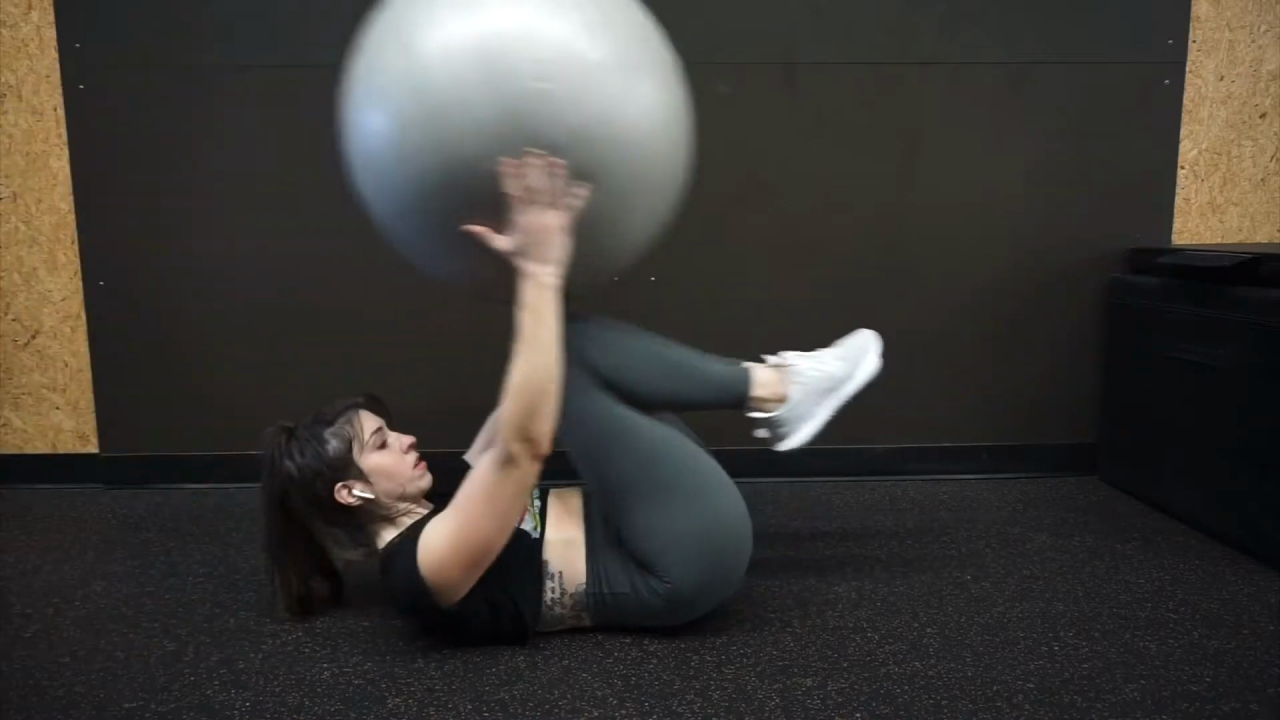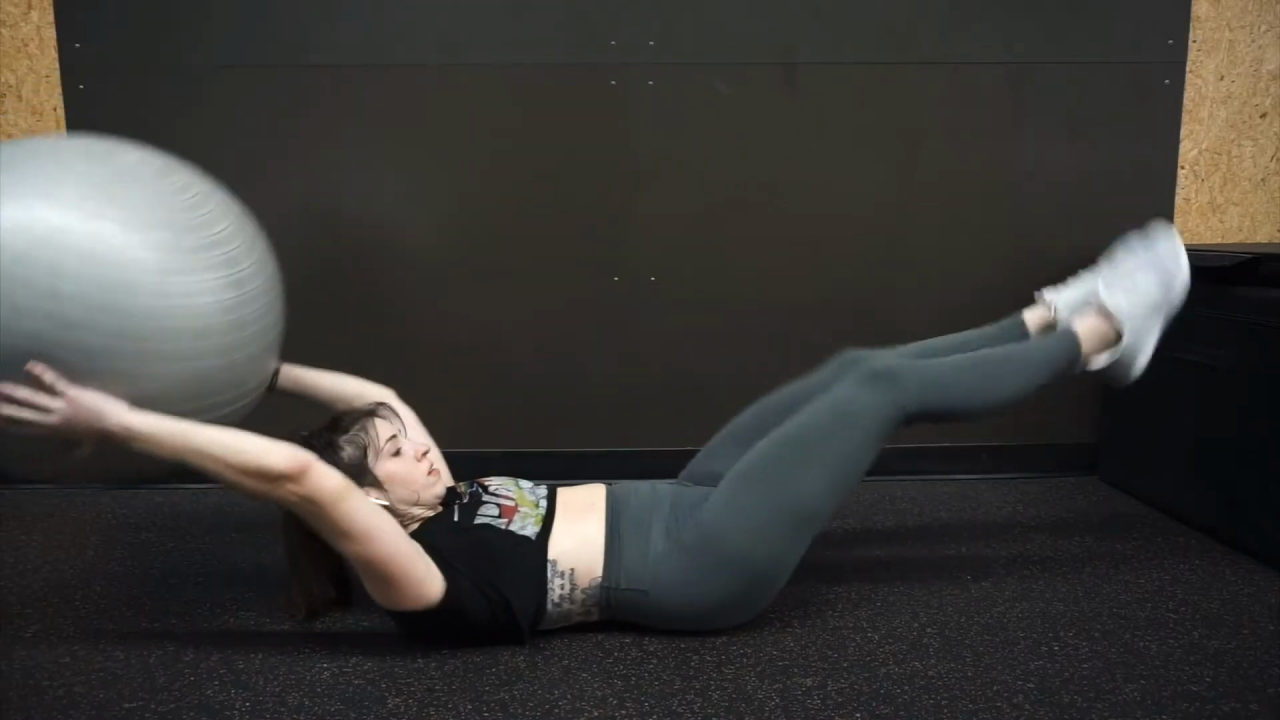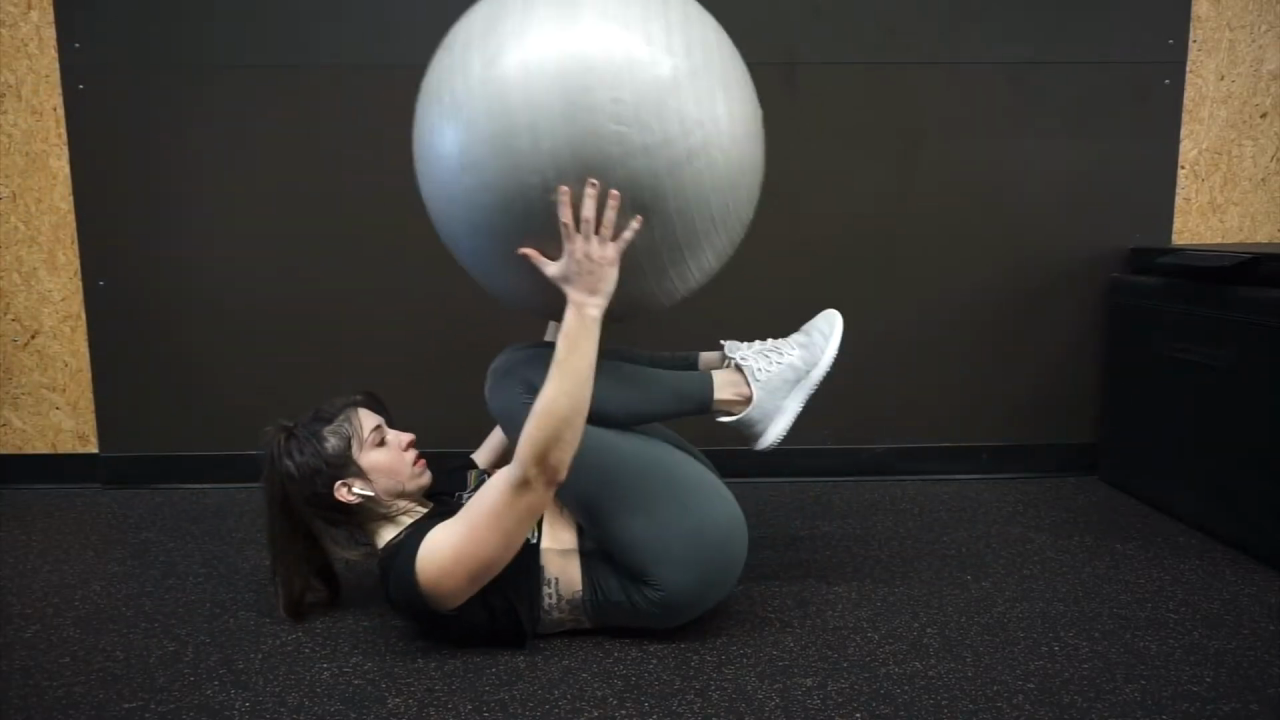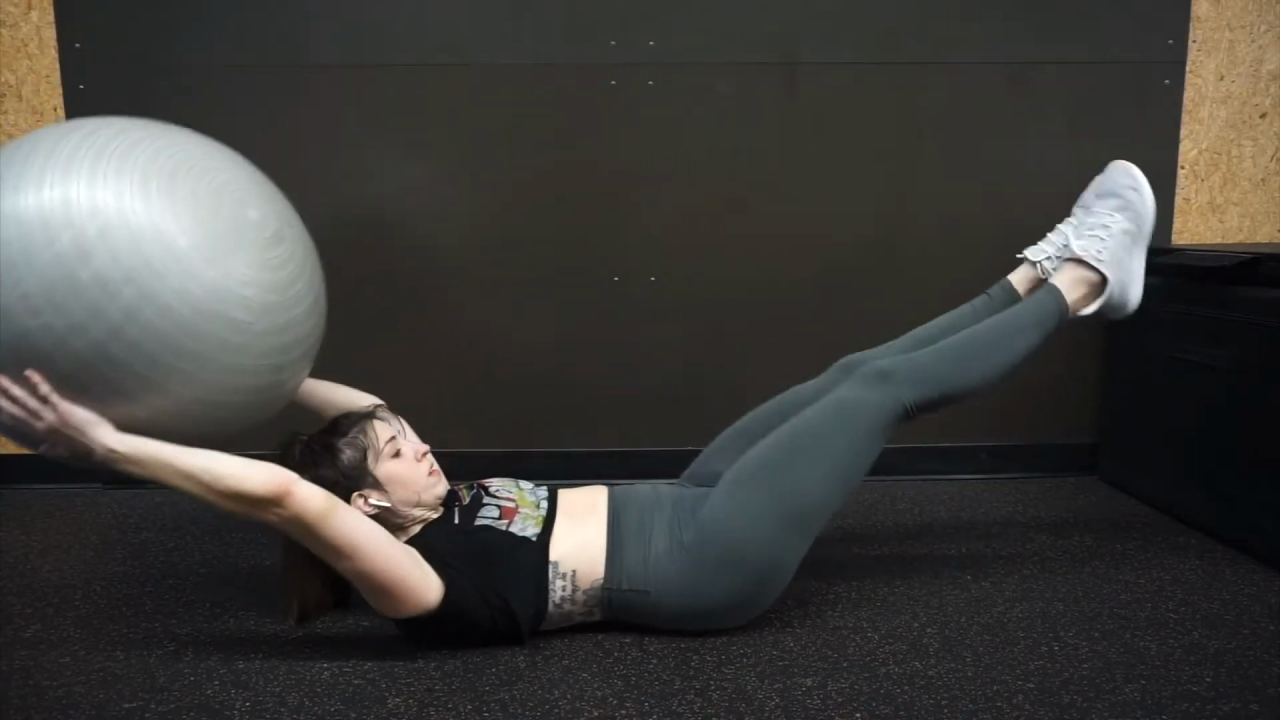
dt=1s
person 1, frame 1
left shoulder: (424, 512)
right shoulder: (426, 565)
left elbow: (515, 407)
right elbow: (523, 443)
left wrist: (535, 270)
right wrist: (540, 274)
left hip: (676, 537)
right hip: (691, 555)
left knee: (568, 355)
right knee: (573, 348)
left ankle: (774, 384)
right ankle: (774, 391)
person 1, frame 2
left shoulder: (442, 511)
right shoulder: (419, 583)
left elbow: (372, 400)
right elbow: (297, 470)
left wrist: (261, 369)
right wrist: (122, 418)
left hip: (684, 509)
right hip: (708, 562)
left knee: (864, 370)
right knee: (882, 382)
left ankle: (1060, 321)
right ankle: (1098, 330)
person 1, frame 3
left shoulder: (435, 504)
right shoulder: (423, 568)
right elbow: (542, 467)
left wrist: (575, 296)
right wrist: (585, 299)
left hip: (677, 530)
right hip: (689, 552)
left knee: (525, 380)
right knee: (517, 379)
left ankle: (733, 373)
right ankle: (737, 388)
person 1, frame 4
left shoulder: (437, 517)
right shoulder: (424, 588)
left elbow: (368, 410)
right elbow: (282, 493)
right wrist: (108, 440)
left hip: (687, 509)
right hip: (711, 561)
left knee: (861, 371)
right knee: (879, 387)
left ankle: (1044, 275)
right ankle: (1080, 284)
